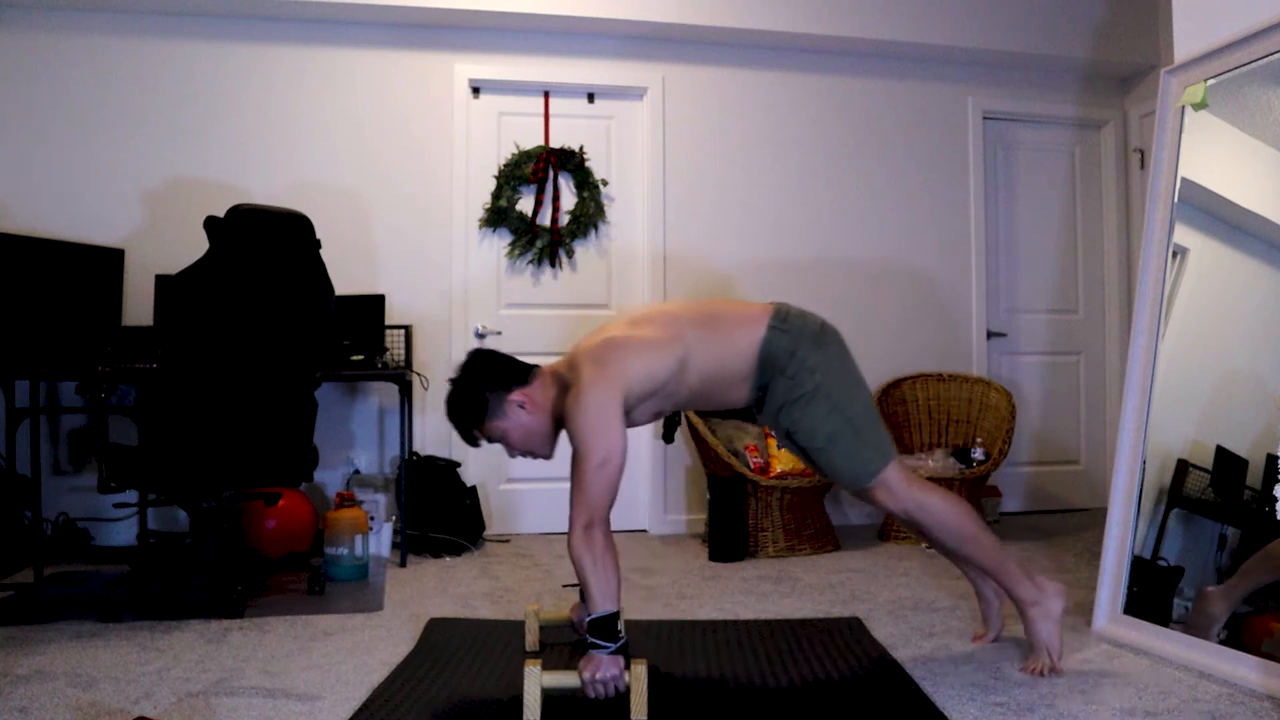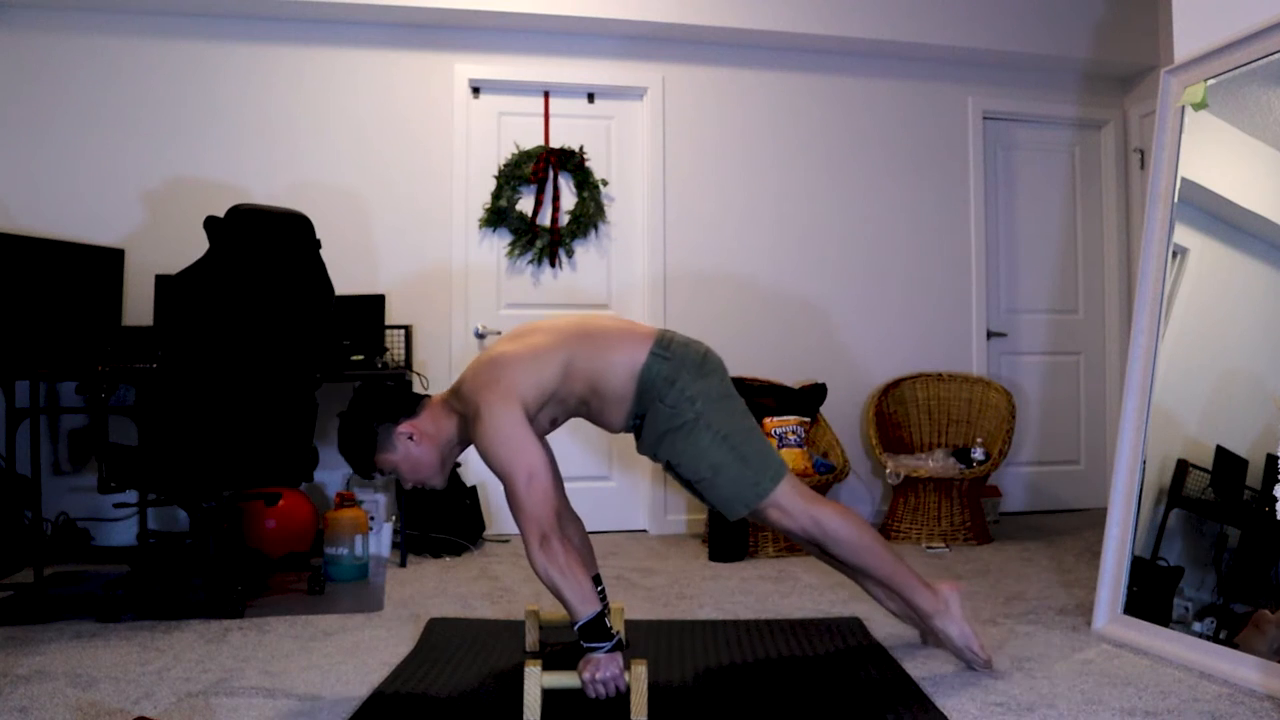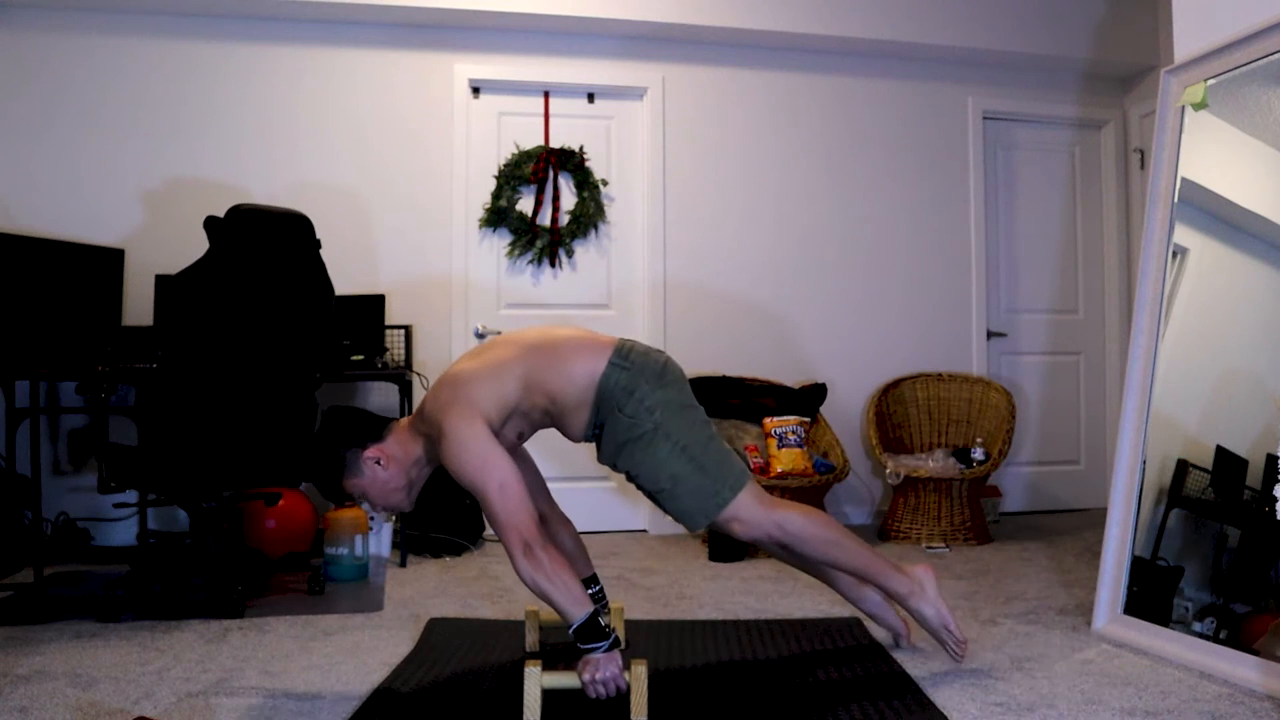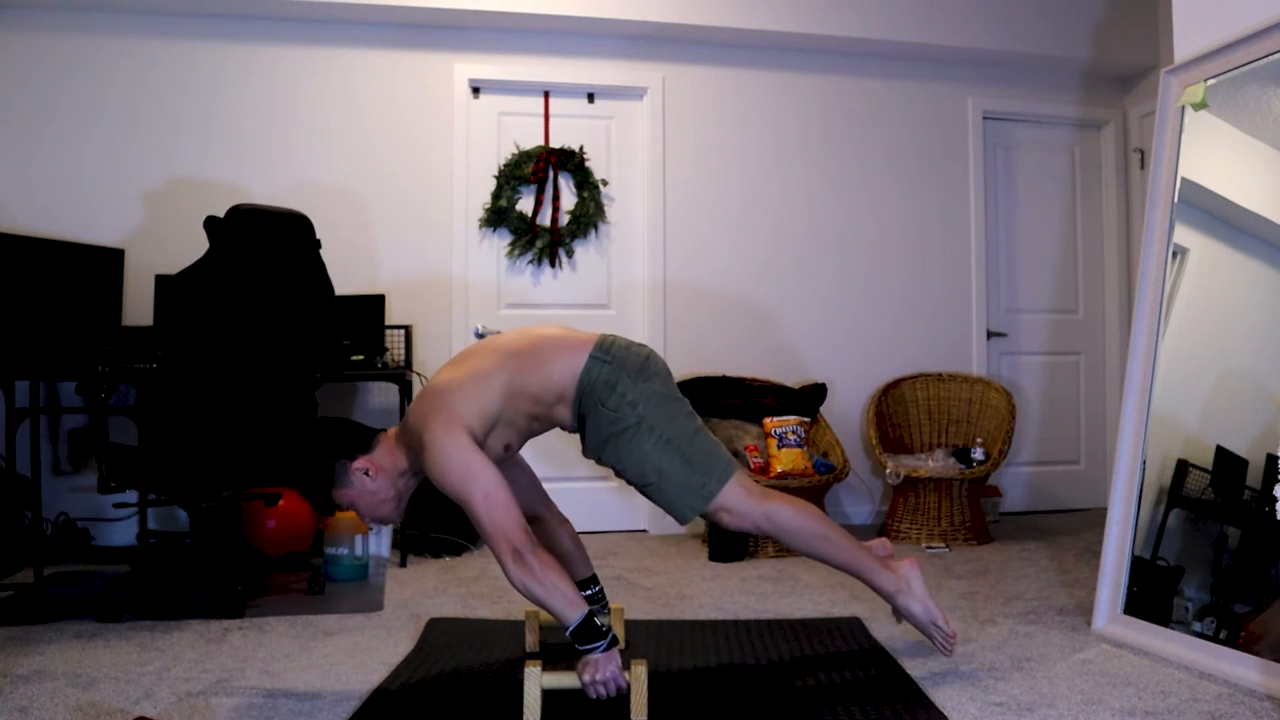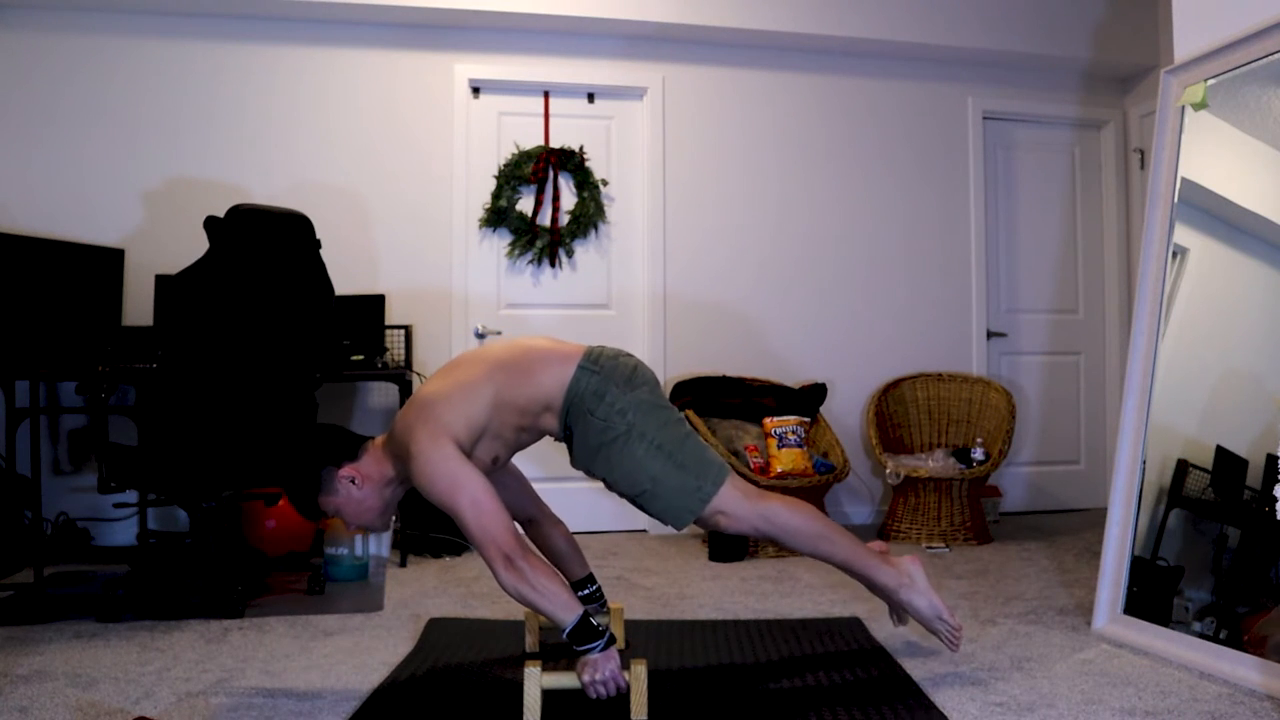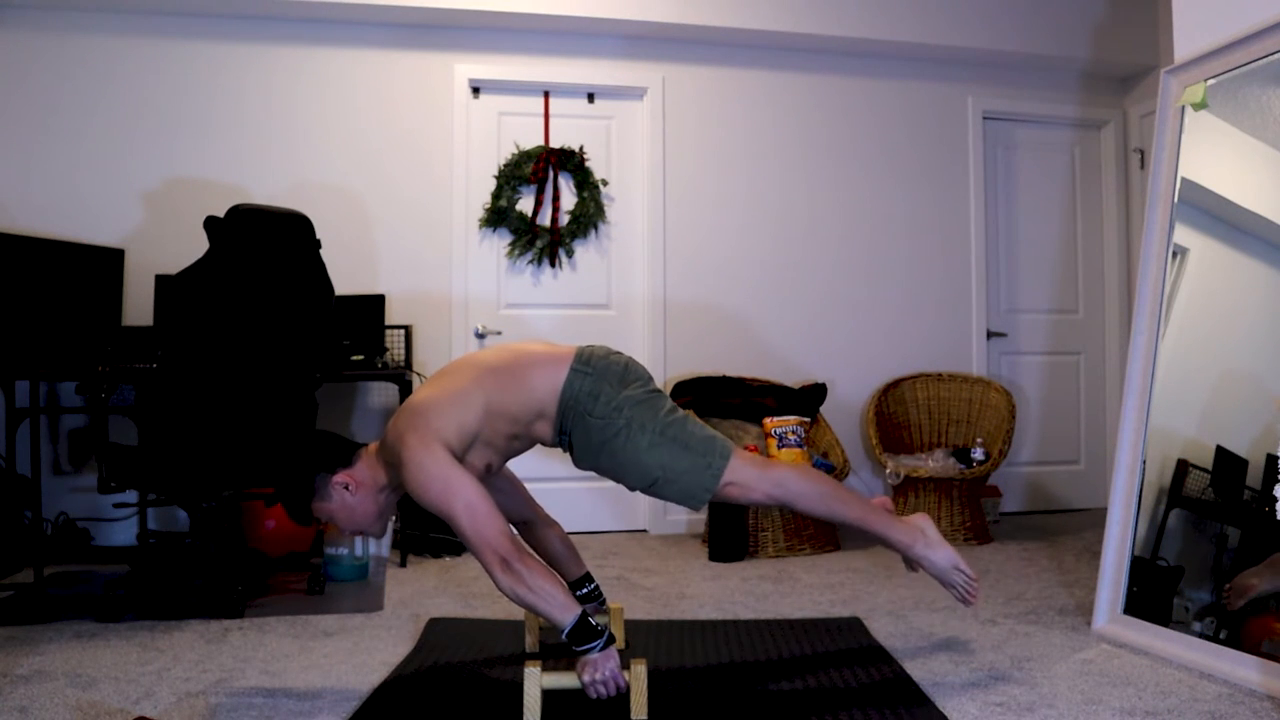
dt=0.5s
person 1, frame 1
left shoulder: (590, 393)
right shoulder: (575, 381)
left elbow: (590, 525)
right elbow: (588, 515)
left wrist: (607, 642)
right wrist: (594, 603)
left hip: (793, 358)
right hip: (782, 357)
left knee: (894, 491)
right knee: (879, 489)
left ankle: (1032, 593)
right ankle: (986, 582)
person 1, frame 2
left shoulder: (488, 414)
right shoulder: (486, 398)
left elbow: (543, 539)
right elbow: (558, 514)
left wrist: (599, 641)
right wrist: (595, 601)
left hip: (671, 385)
right hip: (667, 380)
left knee: (790, 509)
right knee: (780, 512)
left ankle: (929, 601)
right ankle: (908, 600)
person 1, frame 3
left shoulder: (452, 433)
right shoulder: (461, 419)
left elbow: (527, 548)
right elbow: (545, 518)
left wrist: (594, 641)
right wrist: (594, 604)
left hip: (628, 397)
right hip: (627, 389)
left knee: (752, 517)
right knee: (743, 515)
left ankle: (904, 585)
right ankle: (866, 592)
person 1, frame 4
left shoulder: (437, 443)
right shoulder: (454, 431)
left elbow: (518, 553)
right elbow: (540, 516)
left wrist: (593, 642)
right wrist: (592, 603)
left hip: (613, 387)
right hip: (611, 382)
left knee: (741, 505)
right knee: (731, 501)
left ankle: (892, 581)
right ankle: (866, 554)
person 1, frame 5
left shoulder: (422, 452)
right shoulder: (442, 438)
left elbow: (508, 558)
right elbow: (532, 517)
left wrist: (589, 641)
right wrist: (589, 603)
left hip: (599, 400)
right hip: (599, 392)
left knee: (734, 509)
right knee: (724, 507)
left ankle: (891, 574)
right ankle: (868, 560)
person 1, frame 6
left shoulder: (413, 458)
right shoulder: (429, 441)
left elbow: (505, 560)
right elbow: (527, 518)
left wrist: (588, 640)
right wrist: (587, 599)
left hip: (594, 400)
right hip: (592, 390)
left knee: (748, 481)
right knee: (740, 479)
left ankle: (906, 534)
right ankle: (874, 514)
